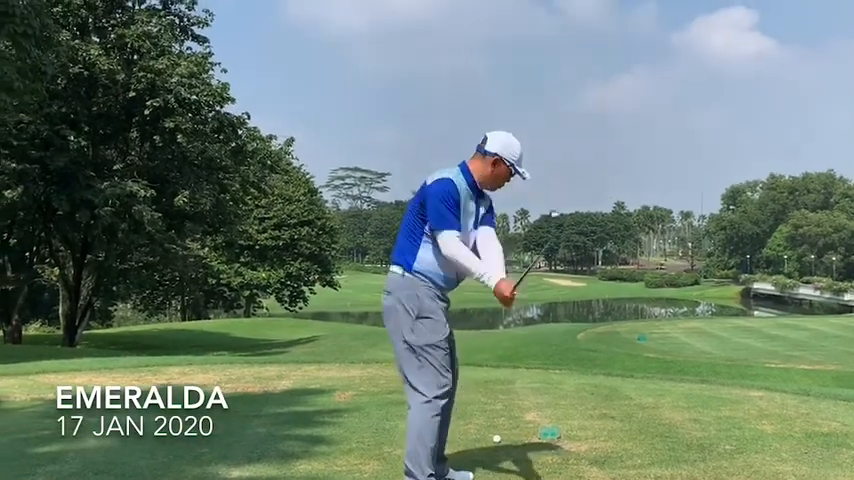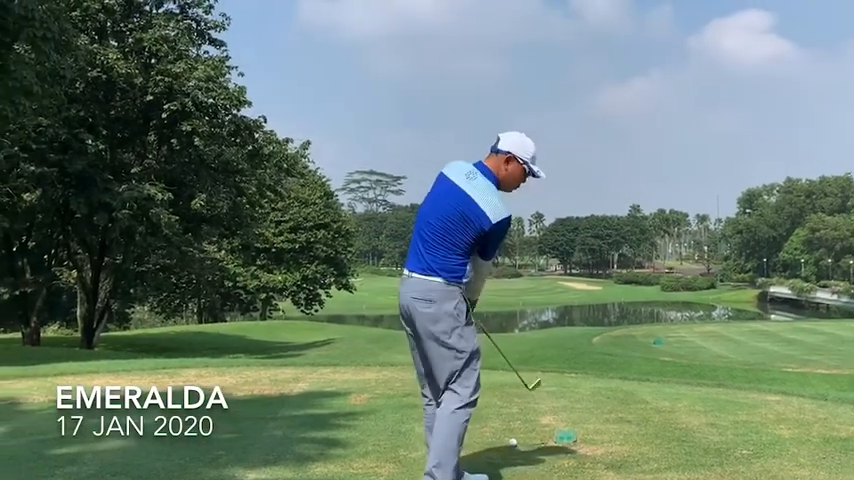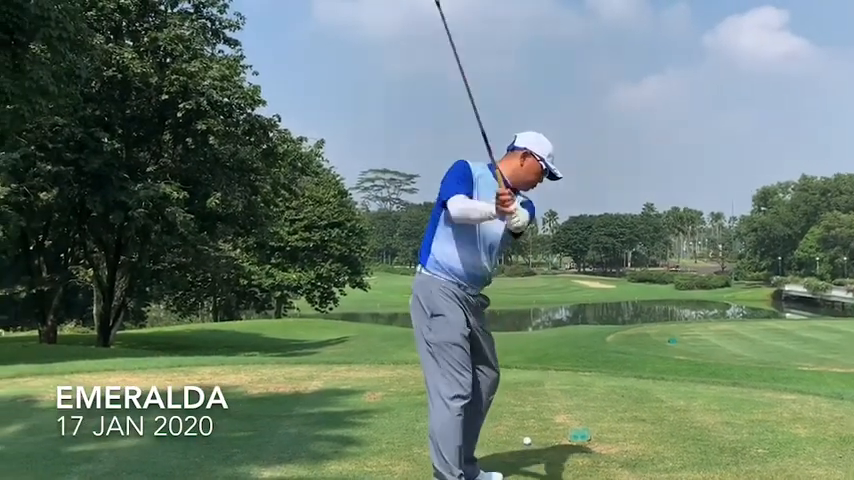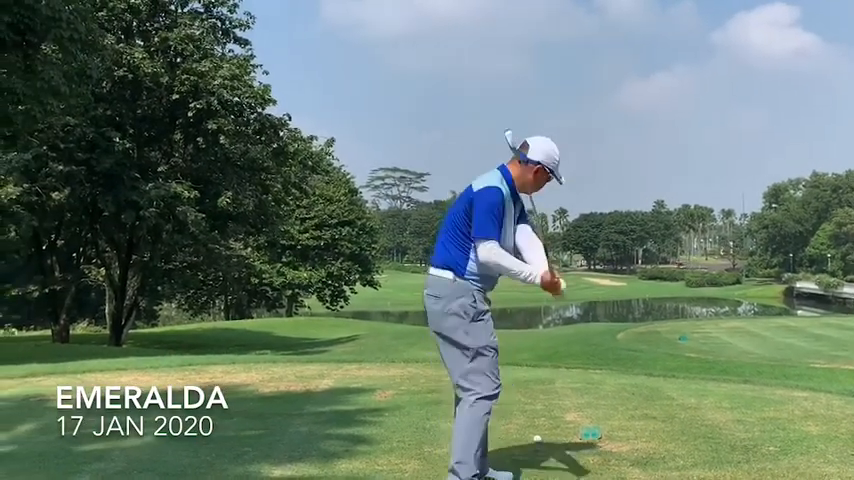
dt=0.5s
person 1, frame 1
left shoulder: (482, 202)
right shoulder: (445, 185)
left elbow: (488, 245)
right elbow: (451, 248)
left wrist: (500, 278)
right wrist: (492, 281)
left hip: (430, 295)
right hip: (413, 293)
left knee: (443, 382)
right knee: (430, 387)
person 1, frame 2
left shoulder: (454, 170)
right shoulder: (495, 213)
right elbow: (481, 267)
right wrist: (470, 301)
left hip: (415, 290)
right hip: (440, 297)
left knee: (437, 390)
right knee: (461, 392)
person 1, frame 3
left shoulder: (523, 202)
right shoulder: (465, 171)
left elbow: (518, 224)
right elbow: (458, 209)
left wrist: (509, 210)
right wrist: (495, 211)
left hip: (470, 296)
right hip: (438, 291)
left knee: (484, 381)
right knee: (452, 389)
person 1, frame 4
left shoulder: (510, 197)
right shoulder: (491, 190)
left elbow: (526, 239)
right elbow: (487, 253)
left wrist: (544, 268)
right wrist: (533, 274)
left hip: (450, 291)
right hip: (457, 295)
left knee: (470, 385)
right knee: (479, 389)
